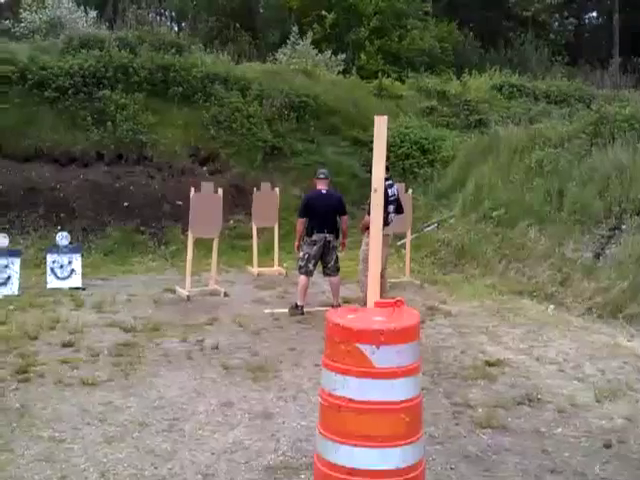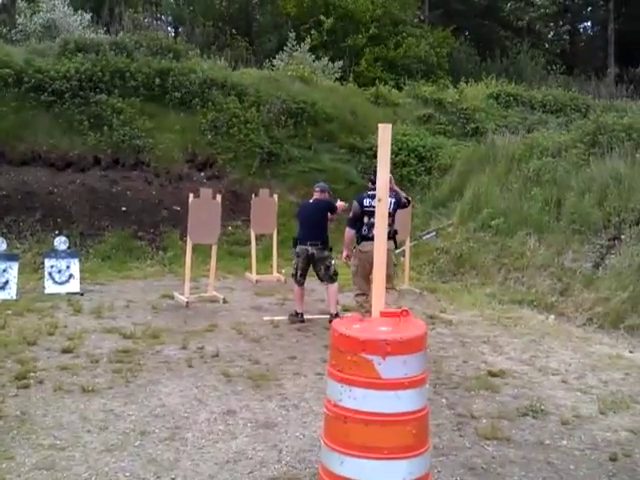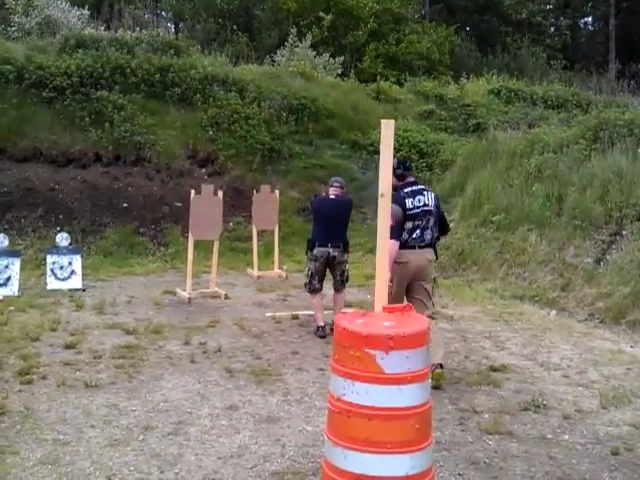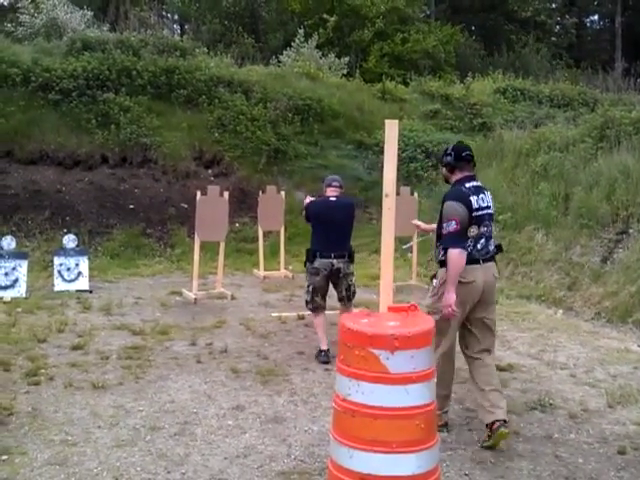
dt=1s
person 1, frame 1
right shoulder: (393, 187)
left elbow: (371, 216)
right elbow: (399, 210)
left wrist: (363, 226)
right hip: (385, 232)
left knee: (368, 272)
right knee: (381, 271)
person 1, frame 2
left shoulder: (361, 199)
right shoulder: (393, 199)
left elbow: (351, 226)
right elbow: (407, 201)
left wrist: (346, 249)
right wrist: (394, 187)
left hip: (365, 247)
right hip: (386, 247)
left knee: (362, 288)
right knee: (388, 287)
person 1, frame 3
left shoulder: (397, 199)
right shoulder: (432, 196)
left elbow: (392, 236)
right elbow: (442, 227)
left wrist: (387, 269)
left hip: (403, 257)
right hip: (427, 255)
right knee: (424, 312)
right ankle: (435, 364)
person 1, frame 4
left shoulder: (455, 196)
right shoulder: (484, 194)
left elbow: (456, 246)
left wrist: (449, 290)
right wrist: (429, 227)
left hip: (461, 276)
right hip: (488, 274)
left knee: (440, 347)
right knee: (482, 350)
left ankle: (438, 413)
right ankle: (495, 419)
person 2, frame 1
left shoulder: (308, 197)
right shoulder: (337, 197)
left elbow: (301, 221)
right elbow: (344, 220)
left wrist: (297, 240)
right wrist: (344, 238)
left hip: (313, 238)
right hip: (331, 238)
left knee: (305, 272)
right knee: (333, 273)
left ankle: (299, 306)
right ankle: (336, 305)
person 2, frame 2
left shoulder: (302, 208)
right shoulder: (325, 203)
right elbow: (340, 208)
left wrist: (328, 216)
right wrist: (338, 205)
left hip: (301, 247)
right hip: (320, 248)
left knee: (299, 281)
right knee: (331, 280)
left ankle: (299, 313)
right ankle: (334, 314)
person 2, frame 3
left shoulder: (316, 202)
right shoulder: (347, 202)
left hip: (317, 250)
right hip: (338, 251)
left knee: (314, 289)
right knee: (339, 288)
left ankle: (320, 326)
person 2, frame 4
left shoulder: (314, 206)
right shoulder: (350, 205)
left hip: (318, 262)
right hip: (342, 262)
left knee: (316, 306)
right knee: (346, 302)
left ankle: (323, 349)
